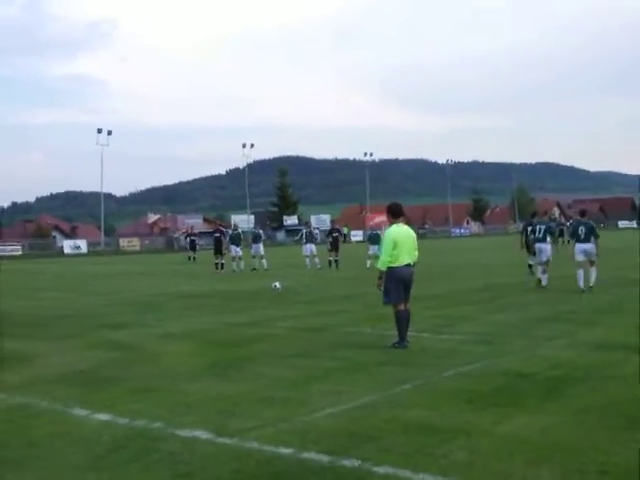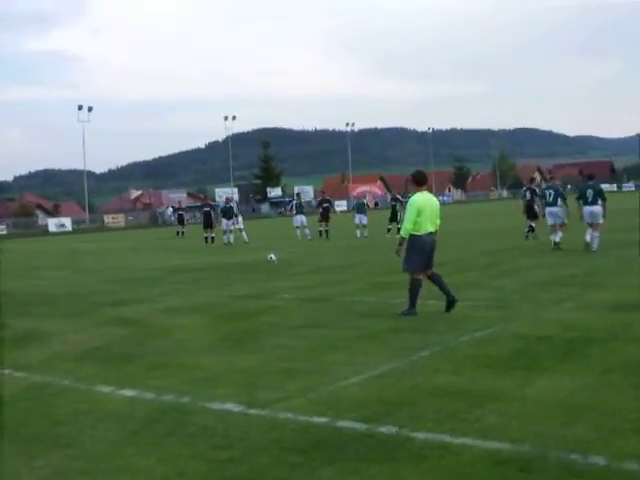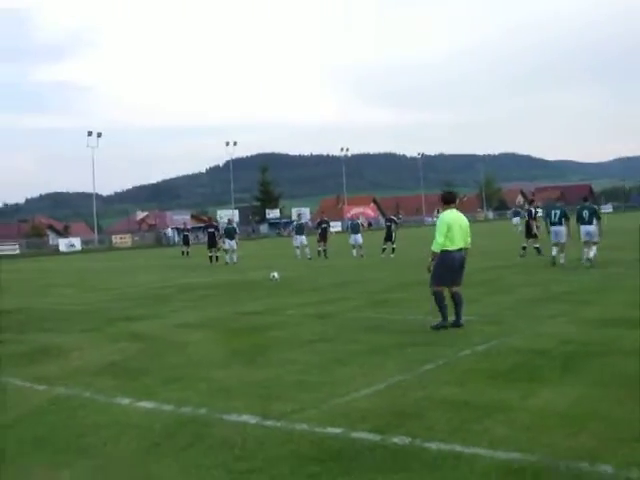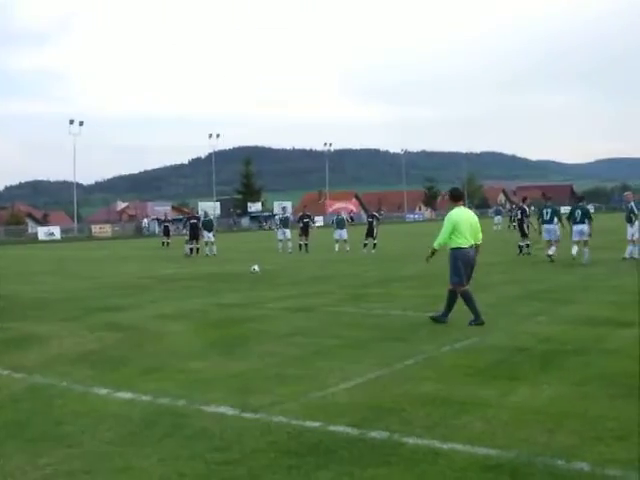
dt=0.5s
person 1, frame 1
left shoulder: (390, 233)
right shoulder: (410, 231)
left elbow: (385, 258)
right elbow: (415, 254)
left wrist: (380, 277)
left hip: (395, 271)
right hip: (408, 270)
left knee: (398, 306)
right knee: (405, 304)
left ankle: (402, 340)
right ankle: (403, 337)
person 1, frame 2
left shoulder: (414, 200)
right shoulder: (434, 200)
left elbow: (407, 225)
right elbow: (437, 222)
left wrist: (400, 244)
left hip: (417, 239)
right hip: (430, 238)
left knee: (415, 274)
right knee: (428, 271)
left ankle: (412, 308)
right ankle: (449, 296)
person 1, frame 3
left shoulder: (444, 217)
right shoulder: (462, 217)
left elbow: (439, 241)
right elbow: (467, 241)
left wrist: (432, 260)
right wrist: (463, 256)
left hip: (447, 255)
right hip: (460, 254)
left knee: (436, 286)
right knee: (454, 287)
left ankle: (444, 319)
right ankle: (458, 320)
person 1, frame 4
left shoulder: (452, 215)
right shoulder: (472, 214)
left elbow: (442, 238)
right elbow: (478, 237)
left wrist: (431, 253)
right wrist: (475, 254)
left hip: (458, 253)
right hip: (470, 252)
left knee: (461, 287)
right knee: (454, 285)
left ankle: (477, 317)
right ankle: (444, 315)
